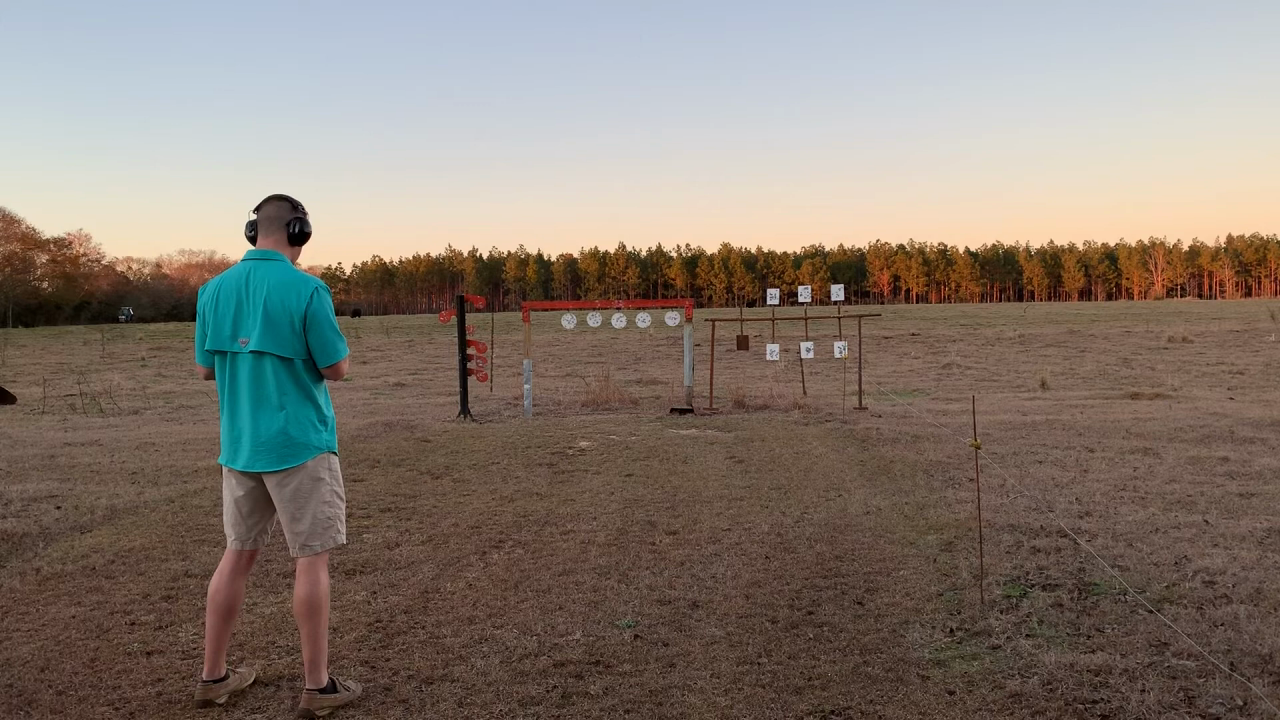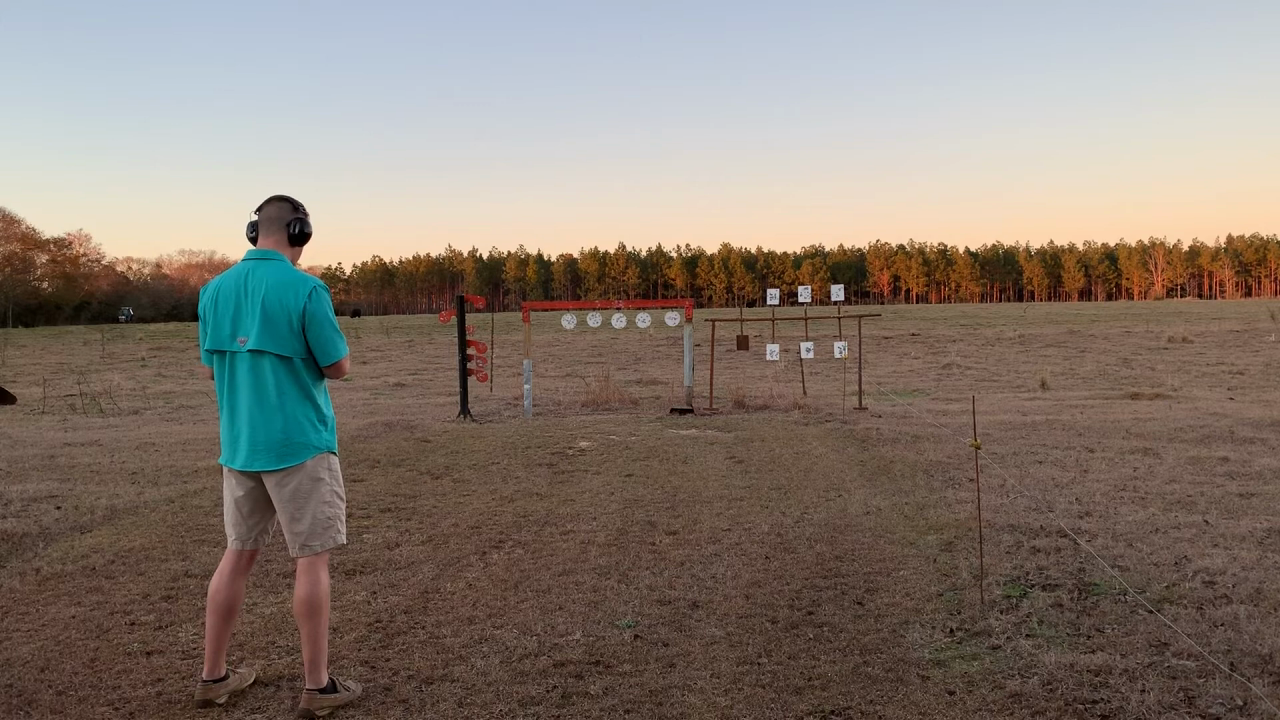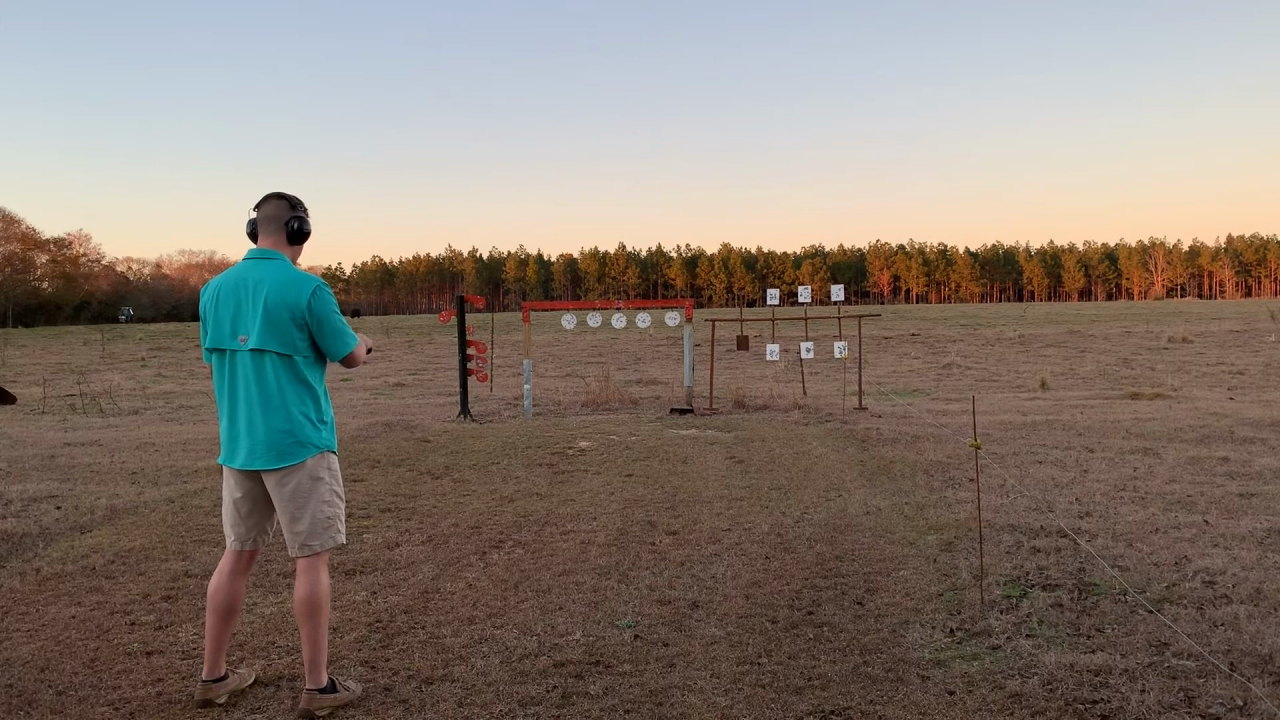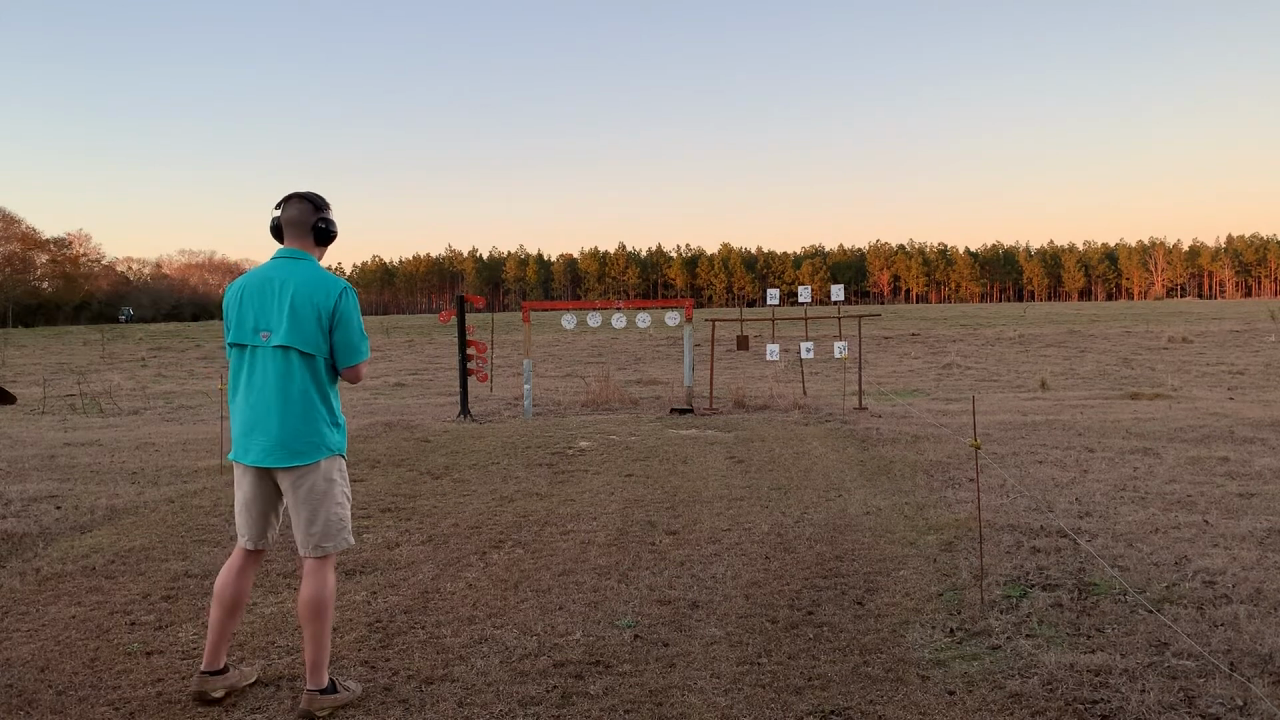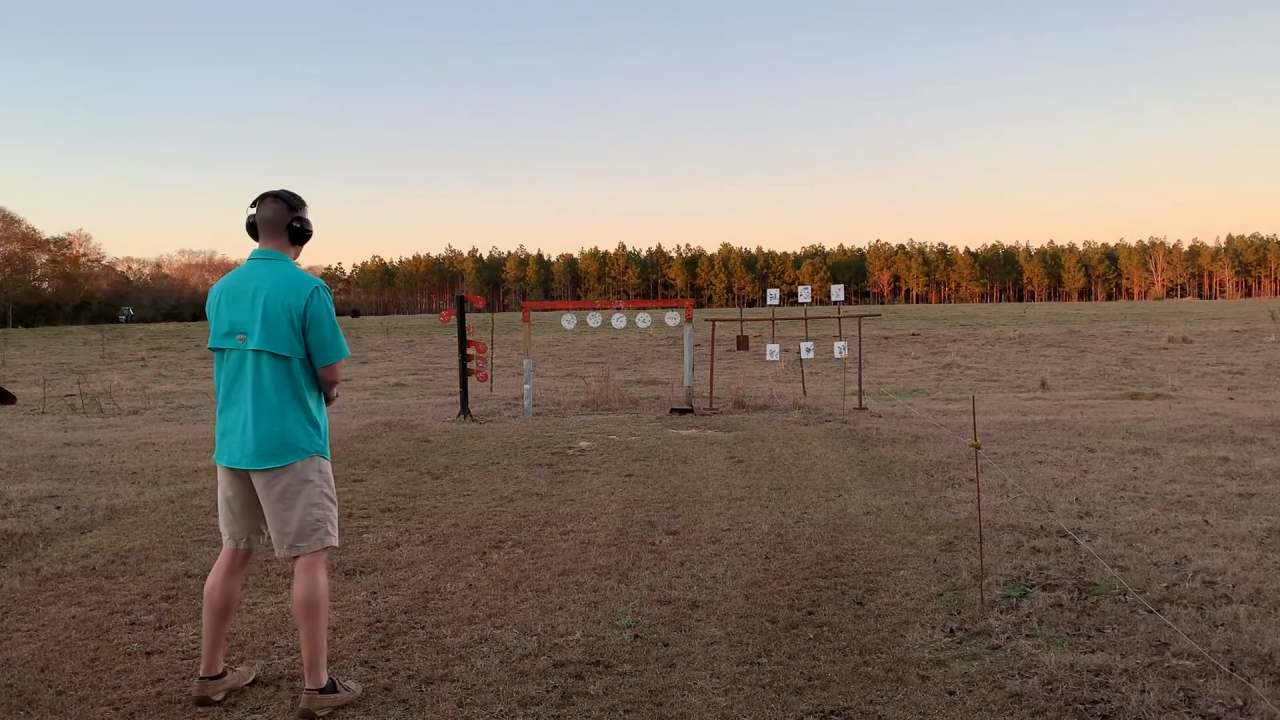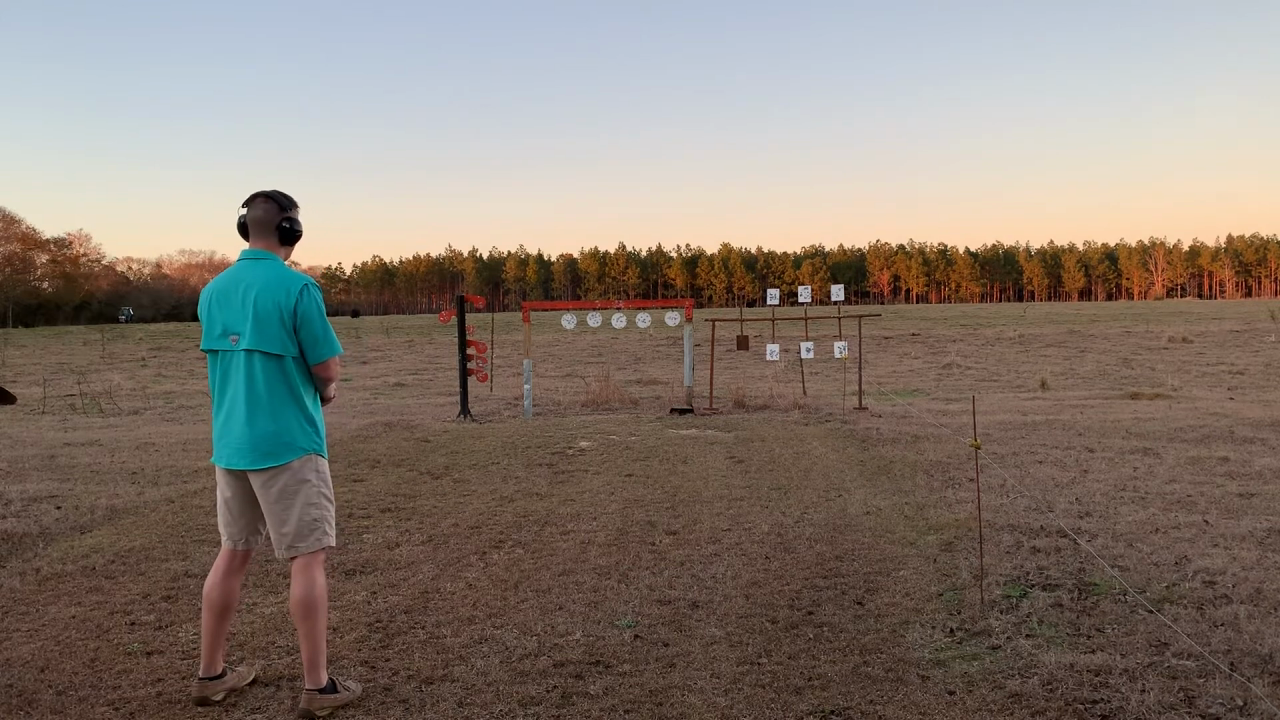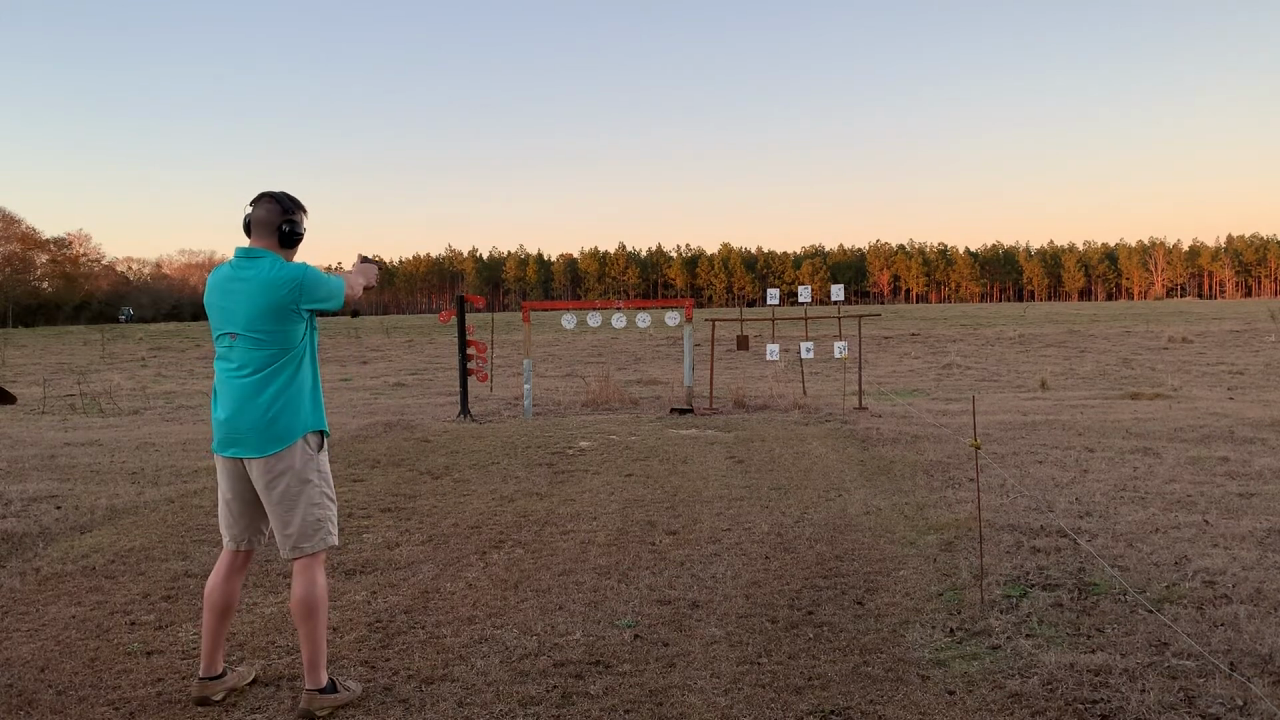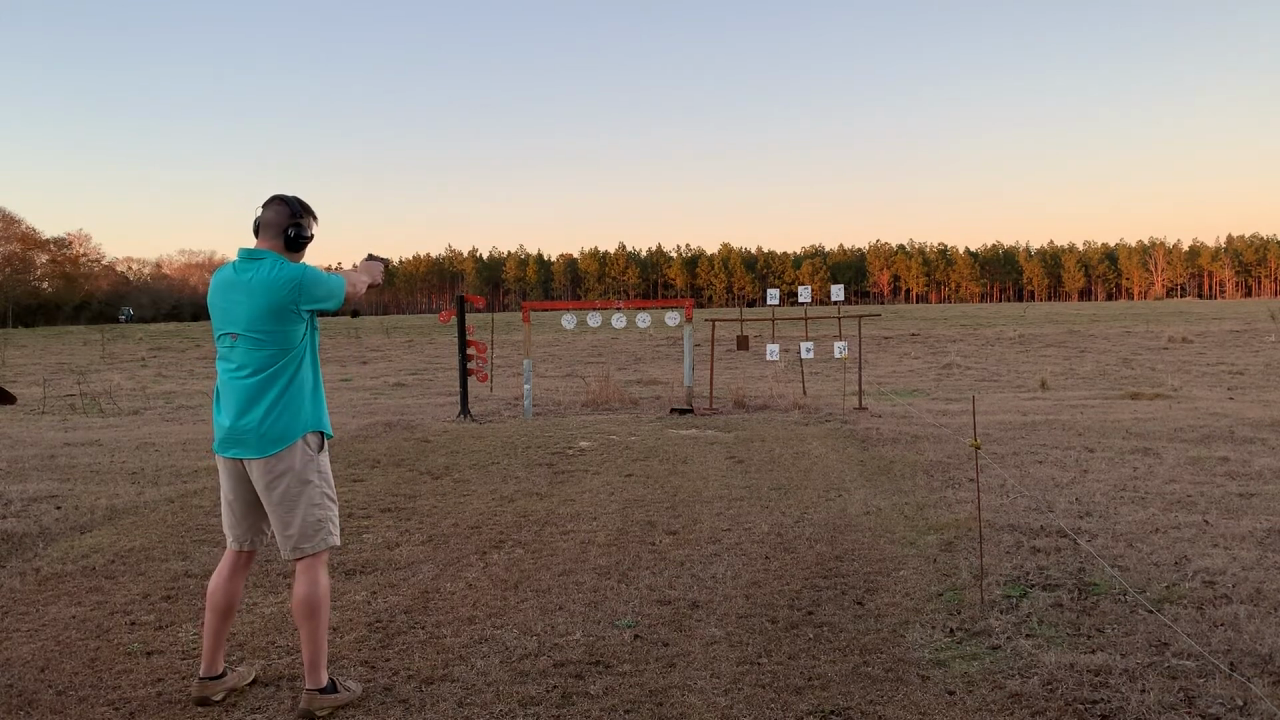
dt=0.5s
person 1, frame 1
left shoulder: (214, 289)
right shoulder: (306, 289)
left elbow: (205, 369)
right elbow: (336, 369)
right wrist: (319, 351)
left hip: (239, 446)
right hip: (300, 445)
left knee: (238, 553)
right knee: (312, 558)
left ankle: (213, 676)
person 1, frame 2
left shoulder: (214, 290)
right shoulder: (305, 289)
left elbow: (213, 367)
right elbow: (337, 368)
right wrist: (326, 352)
left hip: (240, 446)
right hip: (299, 445)
left knee: (238, 553)
right knee: (311, 558)
left ankle: (213, 676)
person 1, frame 3
left shoulder: (215, 289)
right shoulder: (307, 288)
right elbow: (351, 358)
right wrist: (361, 342)
left hip: (239, 445)
right hip: (298, 444)
left knee: (238, 554)
right knee: (311, 559)
left ankle: (213, 676)
person 1, frame 4
left shoulder: (239, 287)
right shoulder: (333, 290)
left elbow: (239, 357)
right elbow: (354, 372)
right wrist: (343, 348)
left hip: (250, 442)
right hip: (311, 443)
left knee: (247, 549)
right knee: (318, 559)
left ankle: (212, 669)
person 1, frame 5
left shoulder: (222, 289)
right shoulder: (307, 288)
right elbow: (333, 373)
right wrist: (325, 390)
left hip: (234, 443)
right hip: (292, 444)
left knee: (234, 553)
right knee: (310, 559)
left ankle: (211, 674)
person 1, frame 6
left shoulder: (213, 290)
right shoulder: (296, 287)
right elbow: (327, 369)
right wrist: (324, 387)
left hip: (232, 443)
right hip: (289, 443)
left knee: (233, 553)
right knee: (307, 559)
left ankle: (210, 674)
person 1, frame 7
left shoulder: (218, 280)
right shoulder: (293, 280)
right elbow: (347, 291)
left wrist: (345, 275)
right wrist: (360, 275)
left hip: (231, 437)
right hip: (285, 437)
left knee: (235, 552)
right knee: (308, 558)
left ankle: (211, 674)
person 1, frame 8
left shoulder: (222, 279)
right shoulder: (293, 280)
right elbow: (349, 289)
left wrist: (349, 274)
right wrist: (366, 273)
left hip: (232, 438)
right hip: (286, 438)
left knee: (237, 552)
right knee: (310, 557)
left ankle: (210, 674)
